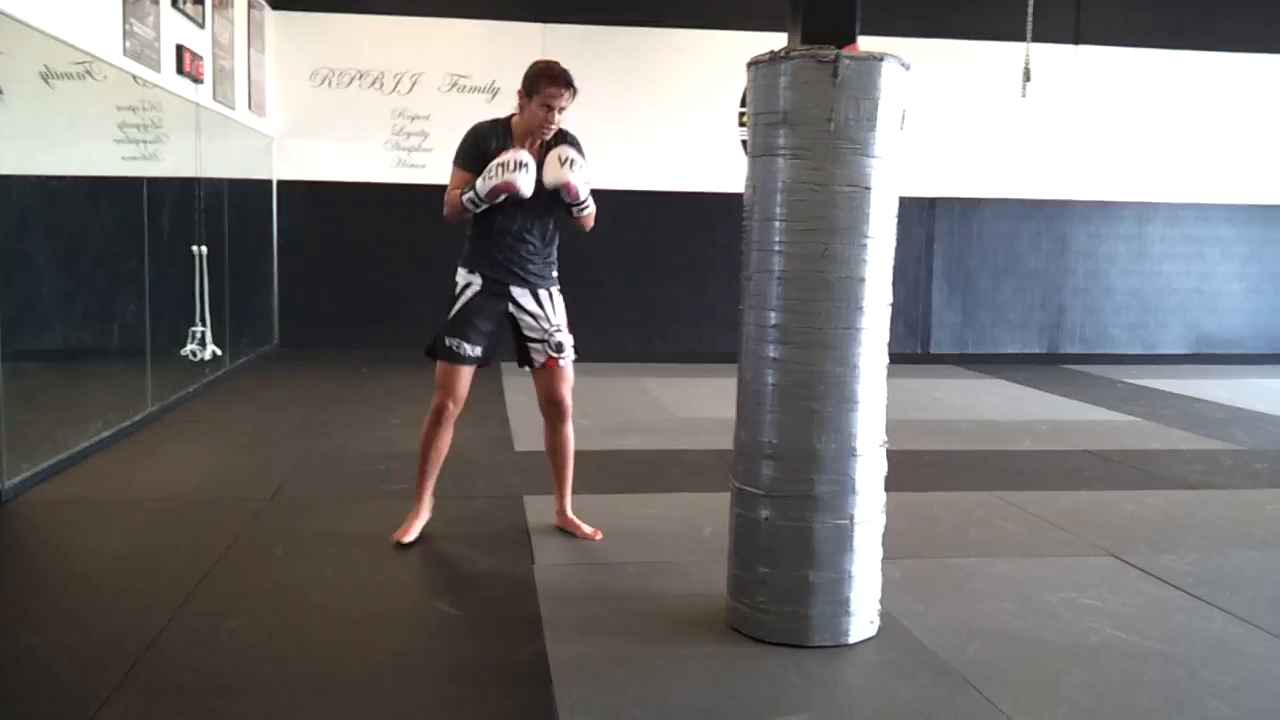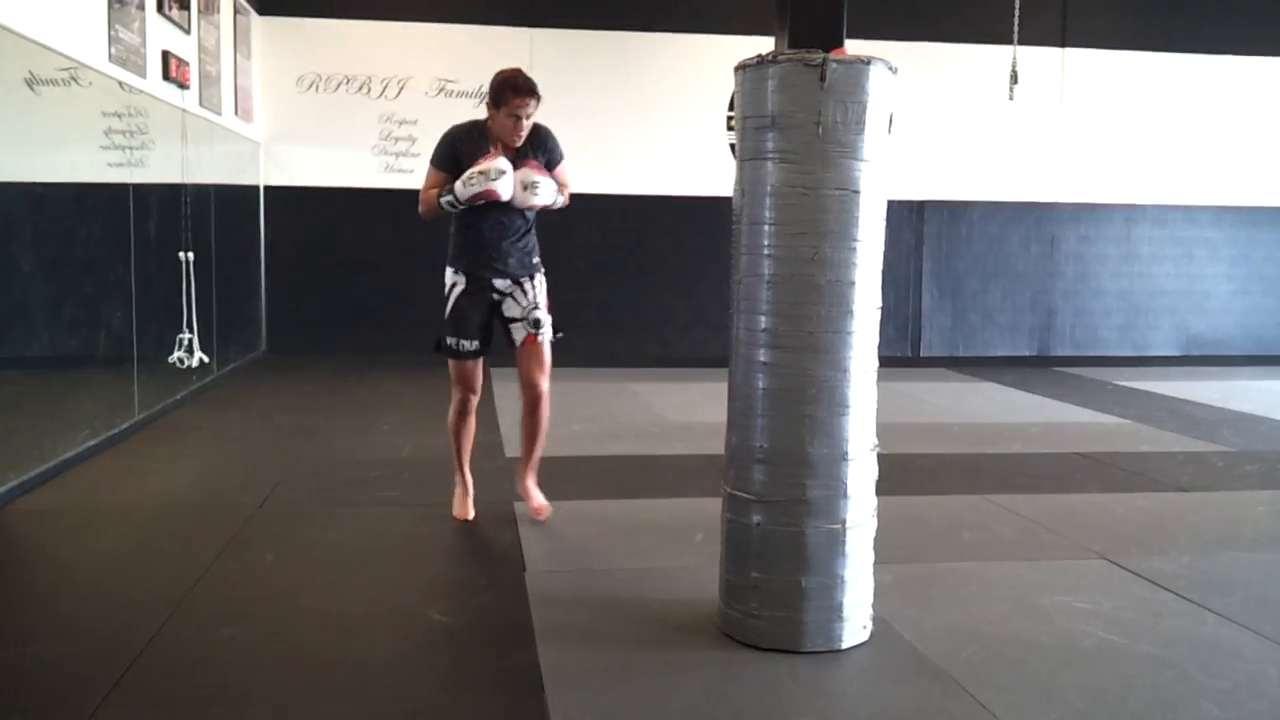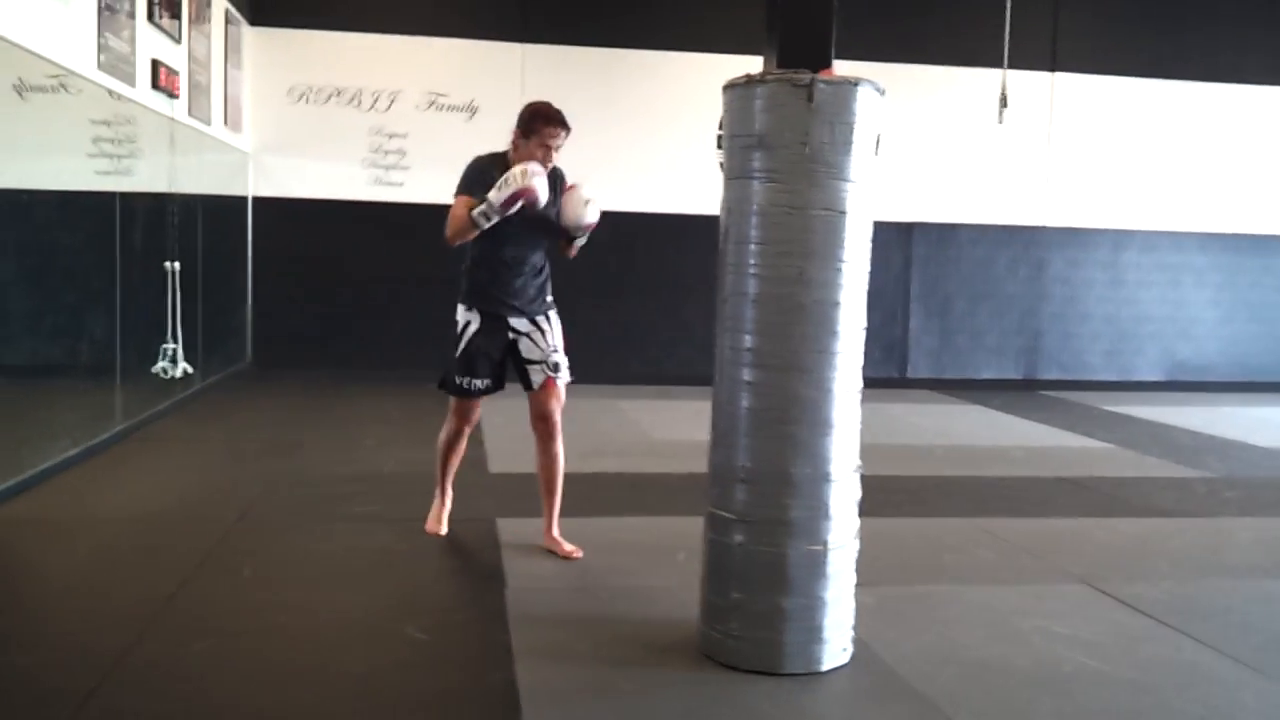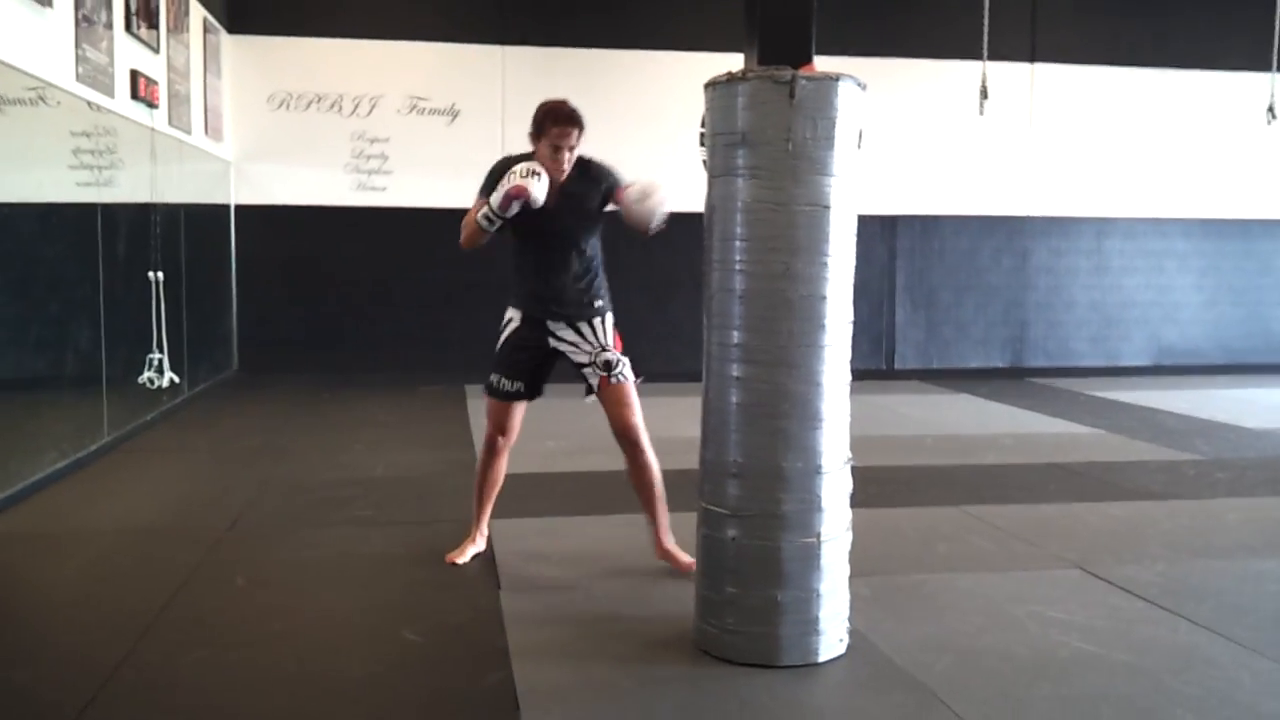
dt=0.5s
person 1, frame 1
left shoulder: (568, 148)
right shoulder: (483, 137)
left elbow: (587, 222)
right elbow: (451, 210)
left wrist: (576, 192)
right wrist: (486, 189)
left hip: (539, 285)
right hip: (482, 282)
left knee: (558, 402)
right knee: (447, 399)
left ankle: (564, 510)
right ankle: (421, 503)
person 1, frame 2
left shoulder: (542, 141)
right shoulder: (459, 140)
left elbow: (564, 195)
right elbow: (426, 205)
left wrist: (547, 194)
right wrist: (463, 191)
left hip: (521, 273)
right hip: (469, 276)
left knee: (536, 388)
right knee: (466, 390)
left ankle: (527, 478)
right ankle: (463, 485)
person 1, frame 3
left shoulder: (554, 179)
right shoulder: (483, 170)
left elbow: (567, 250)
right elbow: (454, 233)
left wrist: (579, 229)
right wrist: (502, 200)
left hip: (536, 312)
right hip: (482, 312)
left knee: (549, 420)
right knee: (462, 419)
left ankle: (551, 530)
right ankle: (442, 497)
person 1, frame 4
left shoulder: (594, 174)
right shoulder: (509, 171)
left elbow: (643, 222)
right elbow: (468, 240)
left wrist: (646, 214)
right wrist: (501, 202)
left hip: (587, 316)
right hip: (529, 316)
left knee: (631, 431)
right knee: (498, 432)
left ankle: (664, 540)
right ankle: (478, 533)
